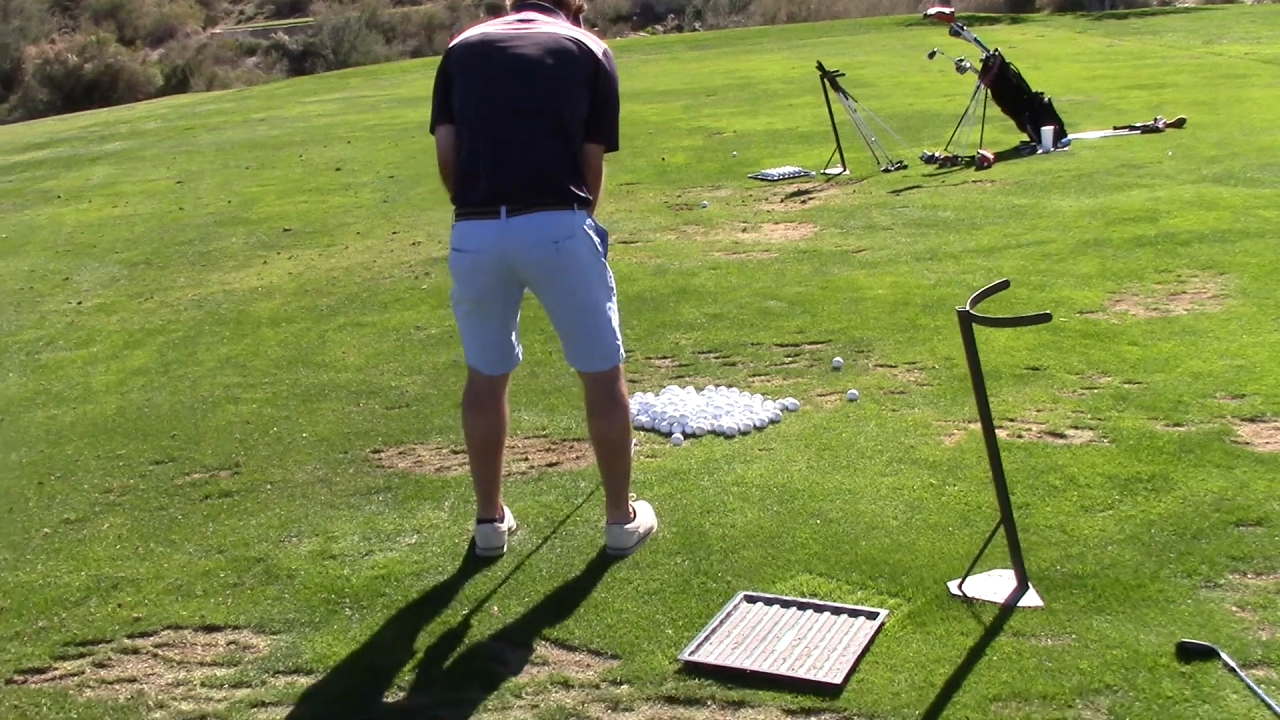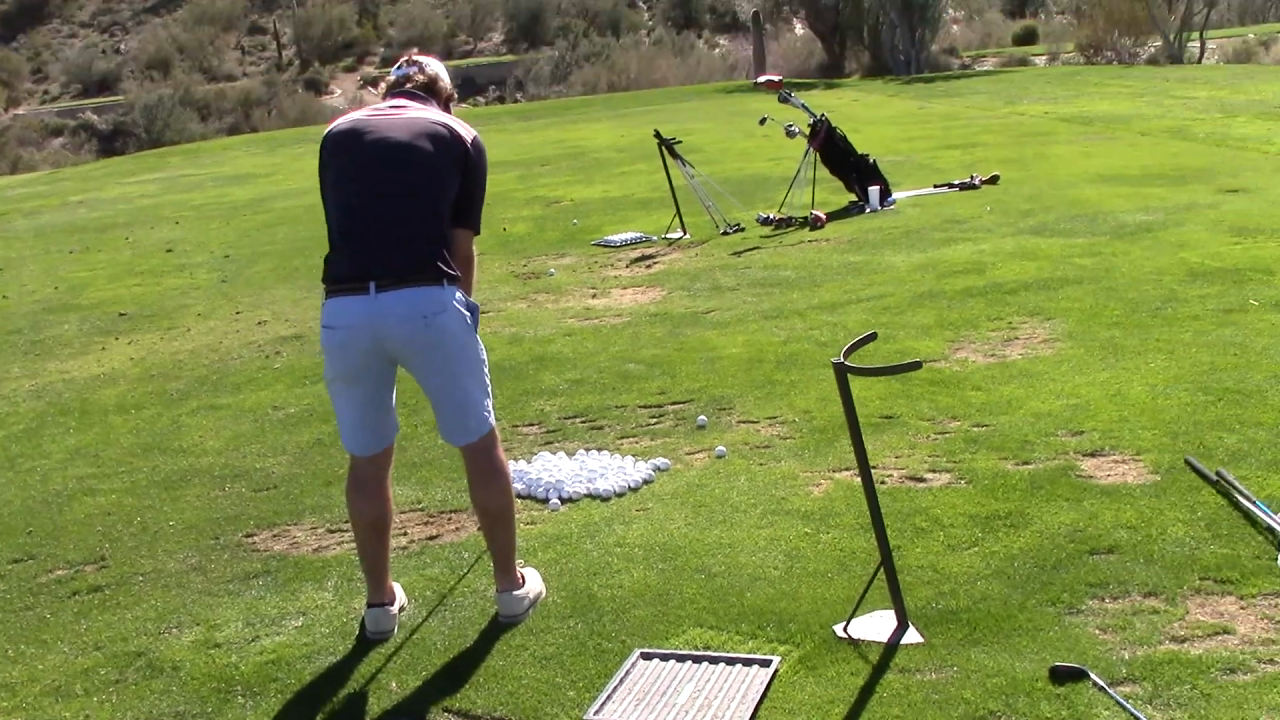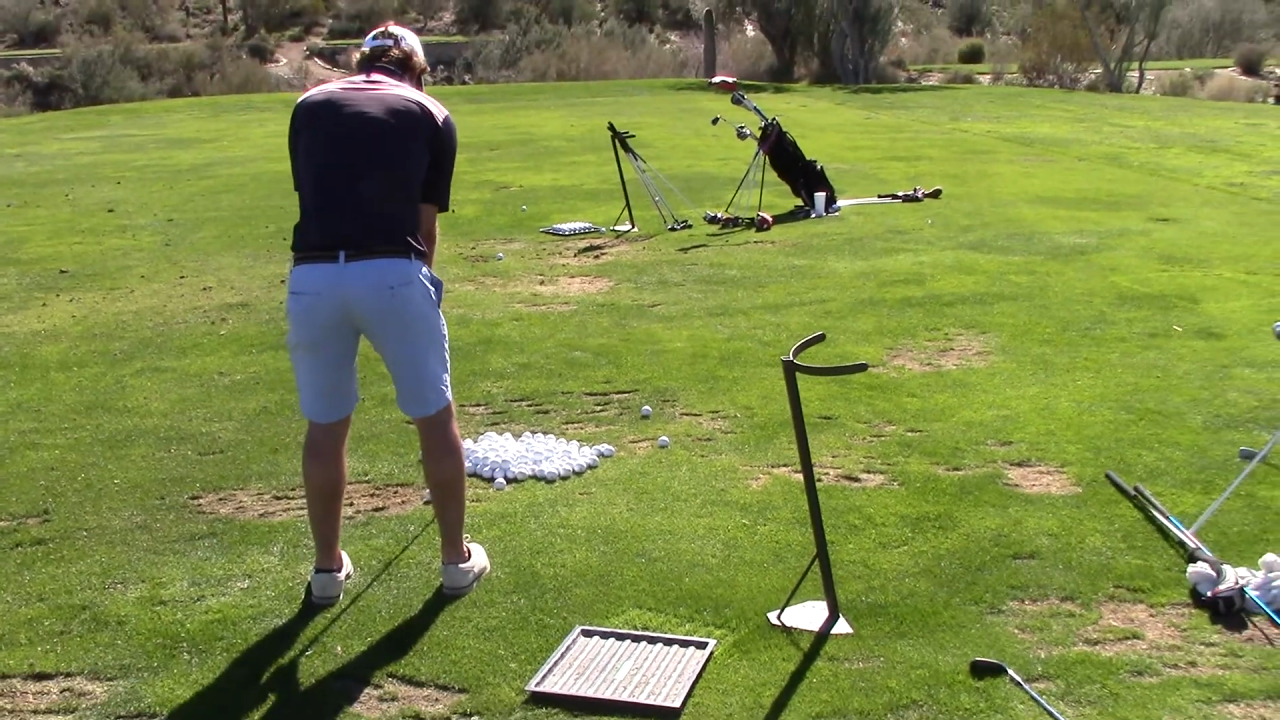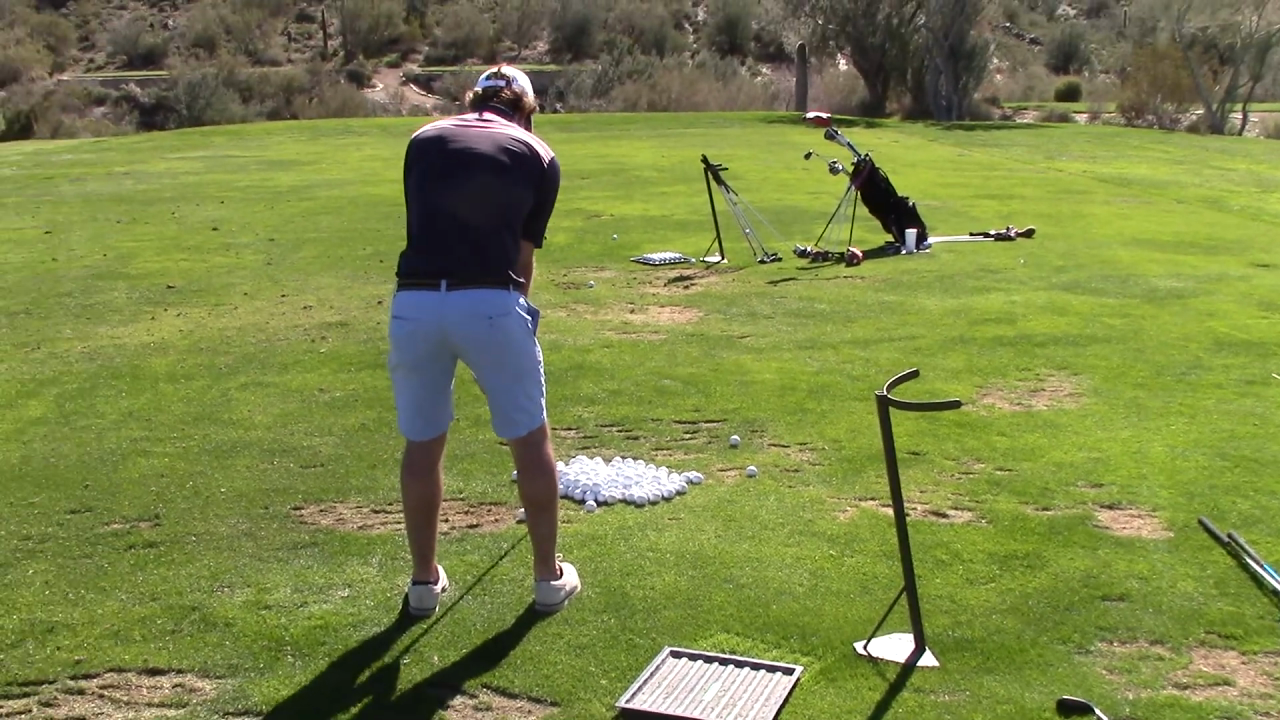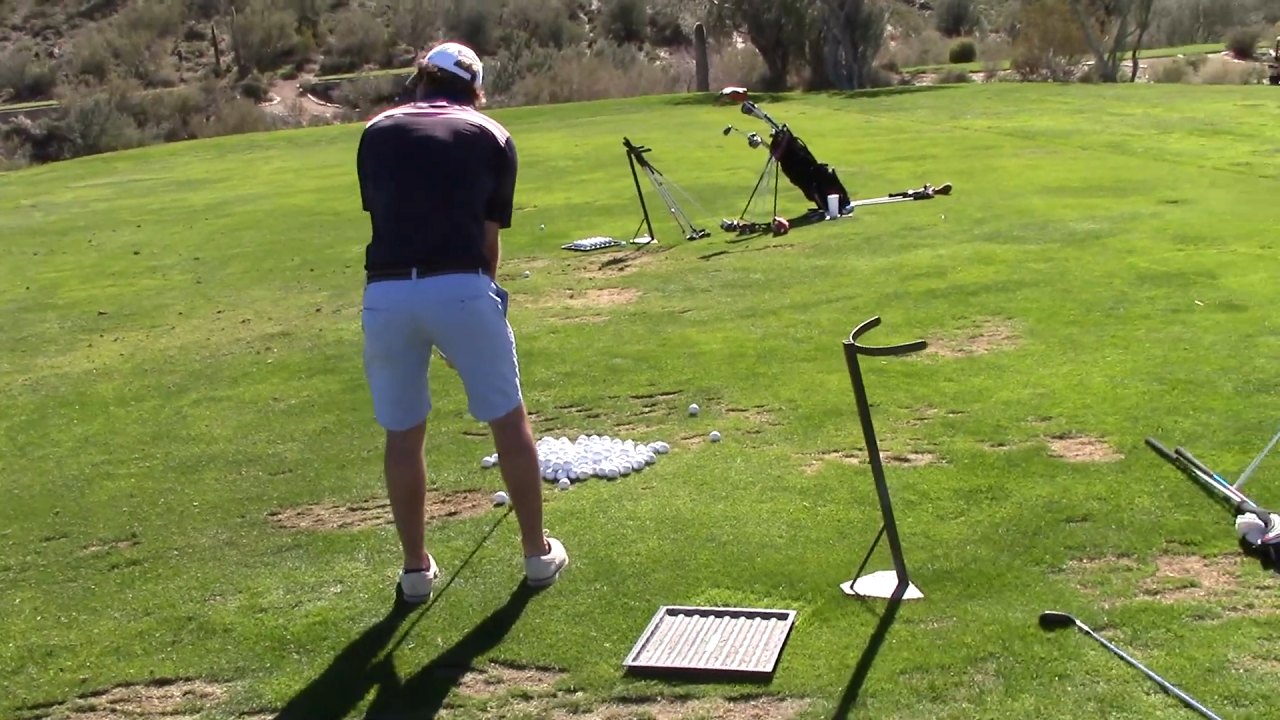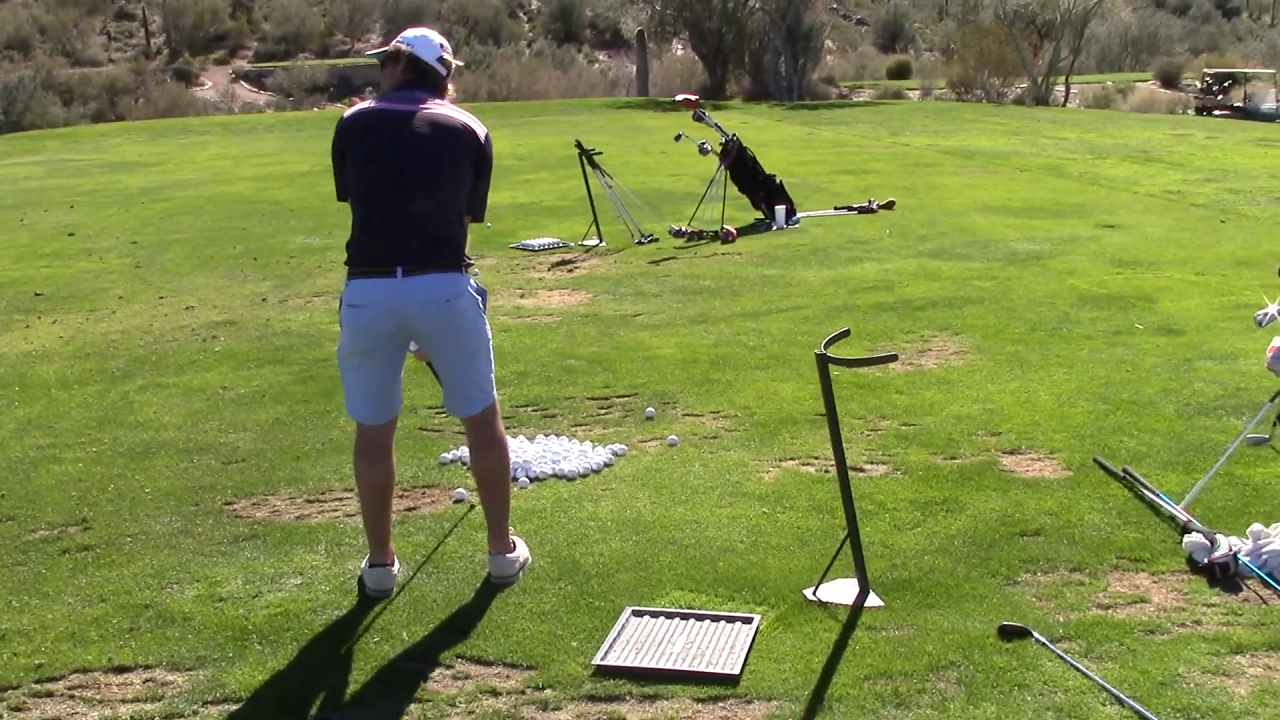
dt=0.4s
person 1, frame 1
left shoulder: (462, 47)
right shoulder: (589, 50)
left elbow: (446, 155)
right elbow: (592, 165)
left hip: (475, 232)
right hip: (556, 226)
left knee: (485, 376)
right knee: (603, 373)
left ankle: (490, 517)
right ankle: (621, 516)
person 1, frame 2
left shoulder: (338, 133)
right shoulder: (459, 136)
right elbow: (461, 246)
right wrist: (459, 303)
left hip: (346, 308)
right hip: (427, 301)
left knee: (367, 460)
right knee: (479, 443)
left ankle: (381, 600)
right ankle: (510, 583)
person 1, frame 3
left shoulder: (311, 104)
right shoulder: (432, 115)
left hip: (313, 276)
right hip: (393, 274)
left knee: (324, 427)
right knee: (435, 417)
left ankle: (328, 566)
right ankle: (457, 557)
person 1, frame 4
left shoulder: (424, 139)
right shoulder: (538, 154)
left hip: (416, 301)
right hip: (491, 303)
left knee: (422, 445)
right knee: (530, 440)
left ankle: (424, 579)
right ankle: (549, 575)
person 1, frame 5
left shoulder: (377, 132)
right shoulder: (491, 136)
right elbow: (489, 236)
left hip: (387, 292)
right hip: (460, 288)
left knee: (403, 435)
right knee: (508, 420)
left ankle: (417, 567)
right ankle: (537, 551)
person 1, frame 6
left shoulder: (353, 123)
right shoulder: (471, 131)
left elbow: (354, 206)
left hip: (368, 288)
right hip: (444, 285)
left knee: (373, 429)
right knee: (481, 417)
left ankle: (380, 562)
right ankle: (502, 548)
